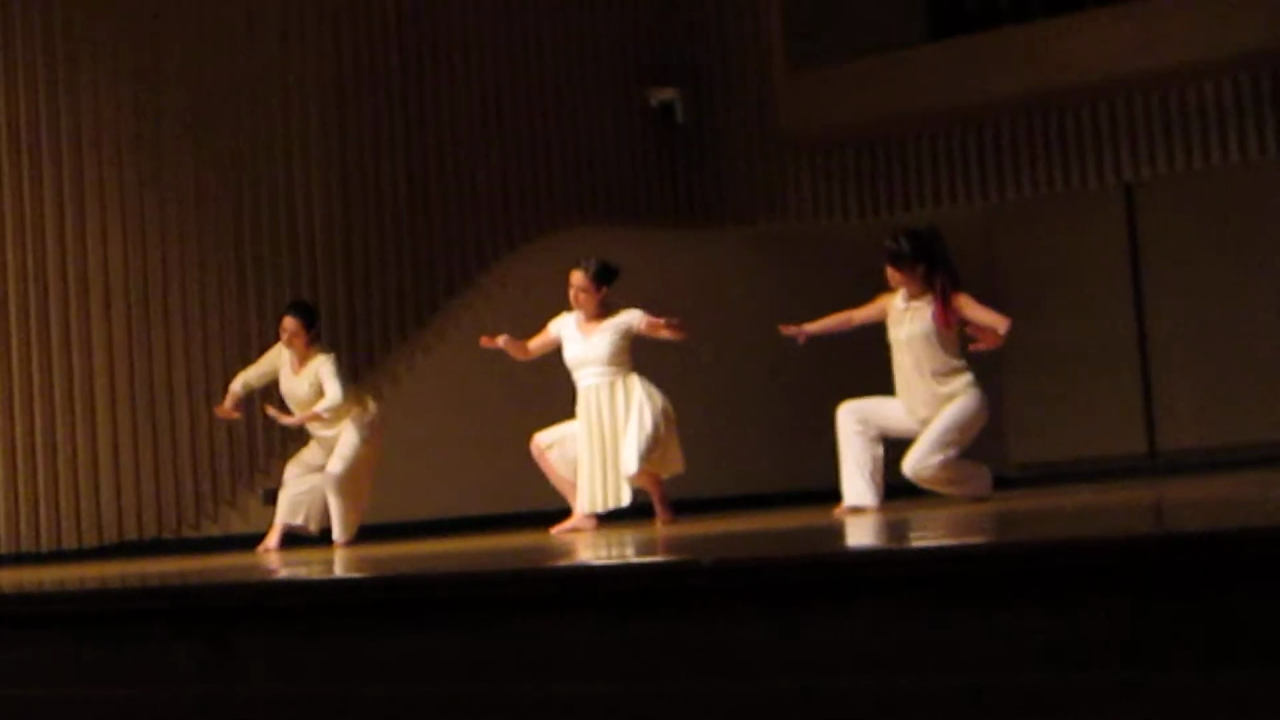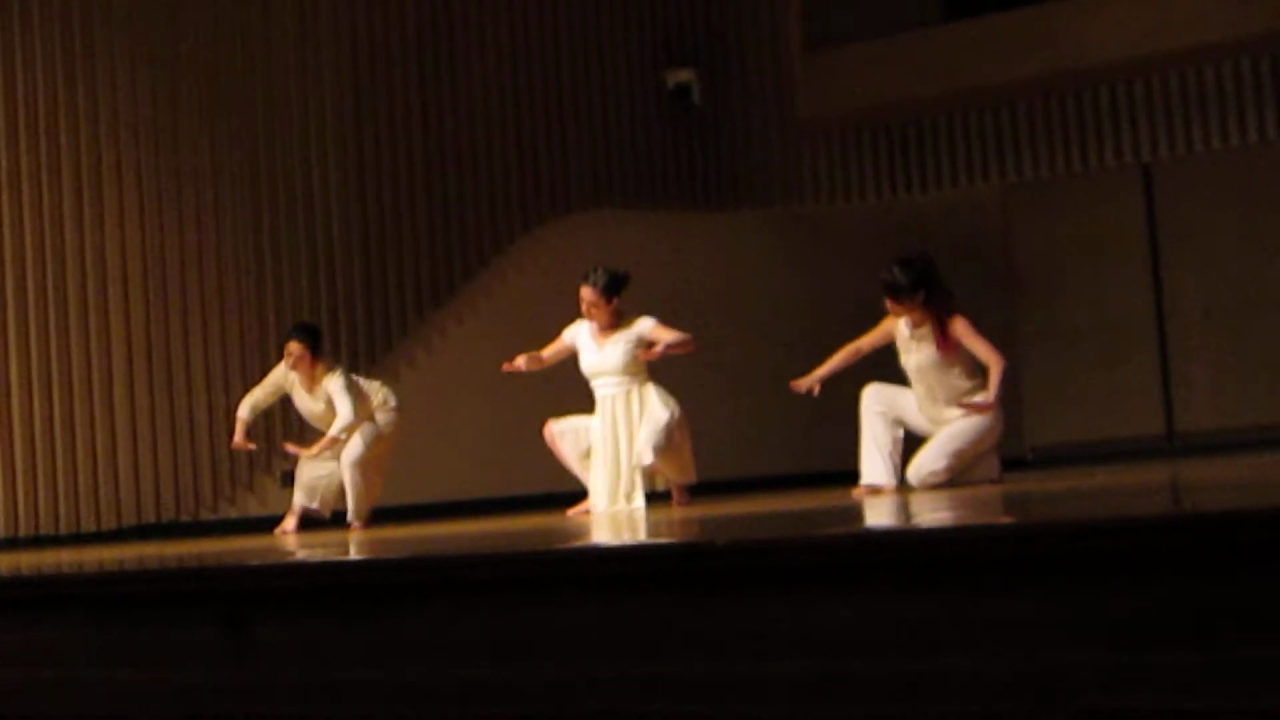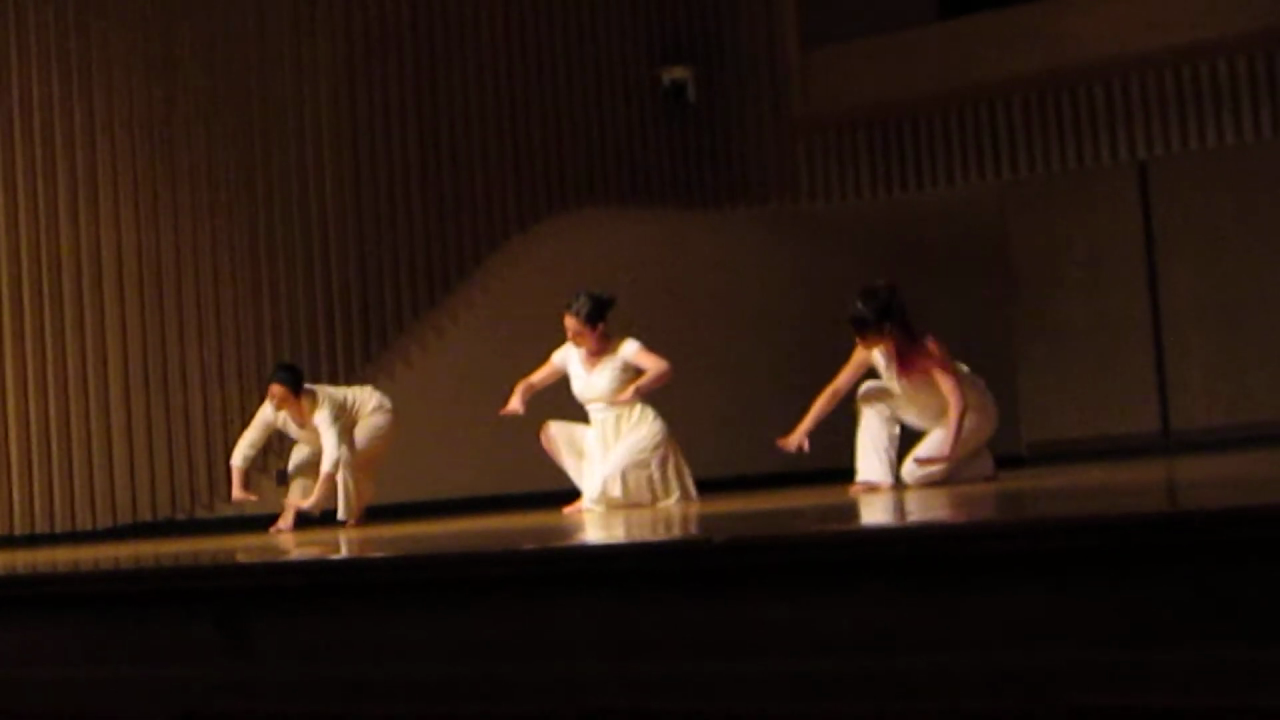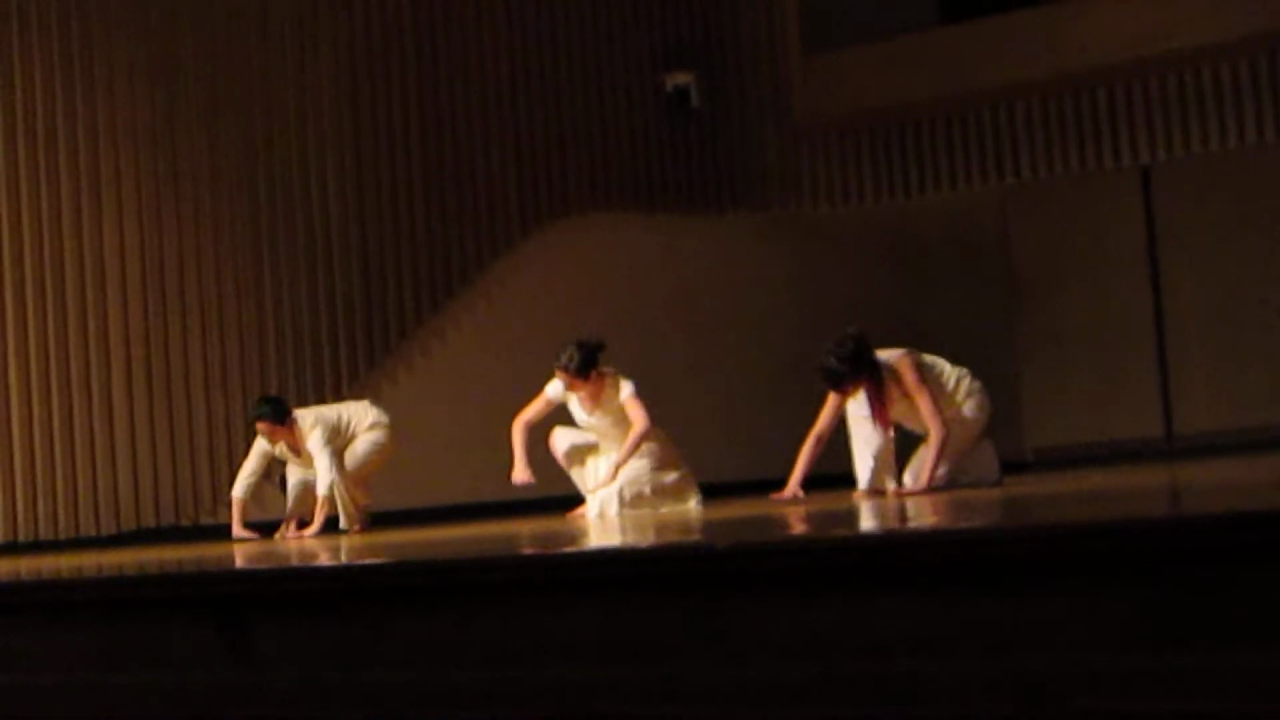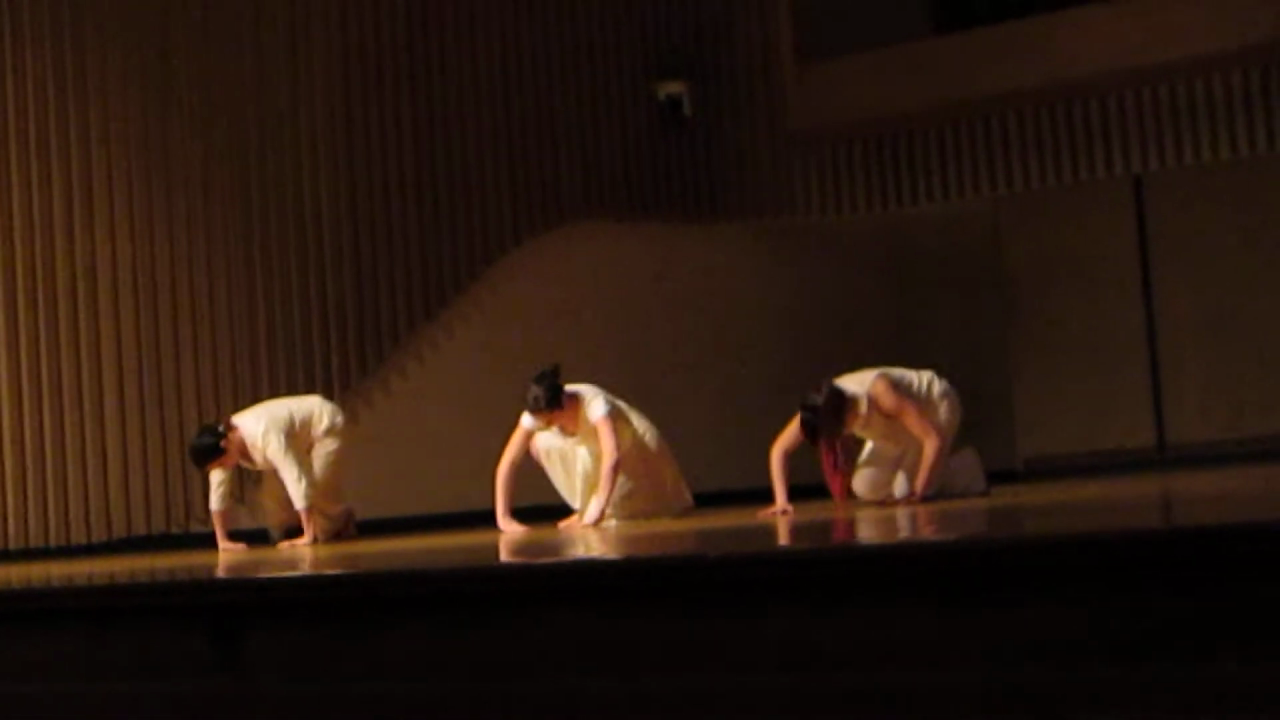
dt=1s
person 1, frame 1
left shoulder: (951, 301)
right shoulder: (891, 302)
left elbow: (1003, 322)
right elbow: (852, 317)
left wrist: (998, 338)
right wrist: (806, 329)
left hip: (959, 401)
right hip: (916, 409)
left knee: (918, 466)
right knee: (851, 413)
left ankle: (978, 482)
right ankle: (861, 497)
person 1, frame 2
left shoulder: (952, 324)
right shoulder: (895, 325)
left elbow: (996, 360)
right elbow: (858, 348)
left wrist: (990, 401)
right wrist: (816, 376)
left hip: (971, 415)
right hip: (931, 413)
left knee: (921, 475)
right knee: (874, 395)
left ankle: (981, 462)
right ankle: (880, 478)
person 1, frame 3
left shoulder: (925, 348)
right shoulder: (869, 351)
left elbow: (957, 400)
right elbow: (836, 389)
left wrist: (948, 449)
right wrist: (801, 431)
left hip: (972, 411)
right hip: (929, 413)
left knee: (914, 474)
right knee: (869, 394)
left ankle: (978, 462)
right ankle: (877, 476)
person 1, frame 4
left shoulder: (902, 368)
right shoulder: (848, 380)
left elbow: (939, 429)
right elbow: (819, 433)
left wrist: (923, 482)
right wrist: (793, 484)
left hip: (966, 403)
right hip: (933, 406)
left knee: (913, 481)
right knee: (858, 406)
left ankle: (981, 462)
right ankle: (879, 484)
person 1, frame 5
left shoulder: (879, 393)
right shoulder: (822, 408)
left elbow: (934, 440)
right elbow: (779, 450)
left wrist: (917, 493)
right wrist: (781, 501)
left hip: (937, 404)
right hip: (897, 423)
left knee: (904, 492)
right knee: (866, 488)
left ankle: (965, 469)
person 2, frame 1
left shoulder: (625, 318)
right shoulder: (564, 323)
left elbow: (678, 333)
right elbow: (526, 351)
left wrist: (663, 325)
right wrist: (506, 342)
left hip: (629, 405)
right hip: (594, 415)
left knee: (632, 465)
right knee: (540, 444)
left ankle: (662, 506)
right ankle: (583, 513)
person 2, frame 2
left shoulder: (638, 326)
right shoulder: (579, 331)
left elbow: (687, 341)
right elbow: (542, 359)
left wrist: (663, 348)
right wrist: (525, 360)
left hip: (644, 409)
right hip: (608, 419)
left knee: (647, 452)
right knee: (553, 430)
left ankle: (677, 486)
right ankle: (598, 493)
person 2, frame 3
left shoulder: (624, 348)
right shoulder: (568, 354)
left elbow: (664, 368)
right elbow: (531, 382)
left wrist: (634, 390)
right wrist: (518, 397)
left hip: (638, 430)
right hip: (601, 436)
left knee: (608, 482)
right knee: (550, 432)
right ankle: (591, 493)
person 2, frame 4
left shoulder: (620, 386)
right shoulder: (560, 387)
left elbow: (643, 425)
right elbow: (521, 422)
left wrist: (615, 467)
right wrist: (520, 464)
left hip: (642, 450)
right hip: (606, 450)
left knee: (609, 501)
right knee: (558, 437)
right ankle: (595, 497)
person 2, frame 5
left shoulder: (593, 403)
right shoulder: (537, 413)
left elbow: (612, 456)
right elbow: (507, 463)
left wrist: (599, 510)
right wrist: (503, 517)
left hip: (635, 449)
right hip: (593, 450)
right knee: (539, 444)
right ankle: (585, 508)
person 3, frame 1
left shoulder: (323, 362)
right shoulder: (281, 353)
left elbow: (335, 399)
right elbow: (248, 377)
left wrist: (294, 420)
right wrist: (229, 404)
left hip: (354, 422)
right hip: (325, 435)
left knee: (336, 473)
right knee: (296, 472)
left ankle: (343, 540)
right ankle: (277, 532)
person 3, frame 2
left shoulder: (332, 377)
right shoulder: (286, 372)
left elbow: (346, 417)
right elbow: (254, 399)
left wrist: (315, 450)
right wrist: (239, 434)
left hip: (377, 411)
right hip: (348, 426)
left knee: (352, 458)
right knee: (312, 462)
left ankle: (360, 520)
right ankle: (294, 515)
person 3, frame 3
left shoulder: (320, 406)
right shoulder: (270, 410)
left elbow: (332, 454)
right elbow: (245, 445)
left wrist: (312, 499)
right wrist: (237, 488)
left hip: (373, 413)
right hip: (344, 420)
left knee: (344, 457)
right knee: (301, 458)
left ankle: (355, 516)
right ankle: (289, 515)
person 3, frame 4
left shoulder: (312, 428)
right shoulder: (266, 440)
left elbow: (326, 475)
right elbow: (245, 477)
left wrist: (315, 526)
right wrist: (237, 526)
left hip: (372, 428)
right hip: (341, 438)
left knee: (340, 474)
left ankle: (359, 522)
right ankle: (291, 522)
person 3, frame 5
left shoulder: (265, 436)
right shoulder: (223, 438)
left elbow: (297, 481)
right elbow: (218, 489)
left wrist: (308, 537)
right wrist: (222, 540)
left hip: (324, 423)
right hip: (299, 428)
left knee: (315, 491)
right knee: (274, 495)
left ankle: (344, 525)
